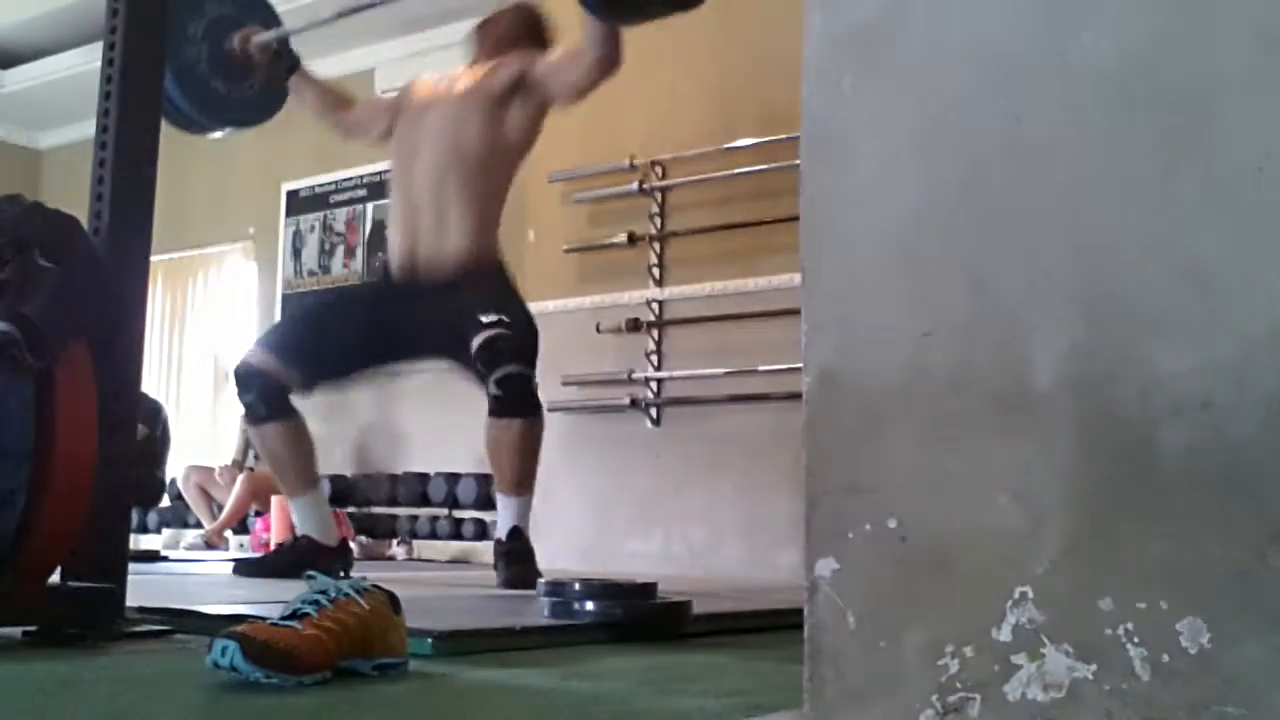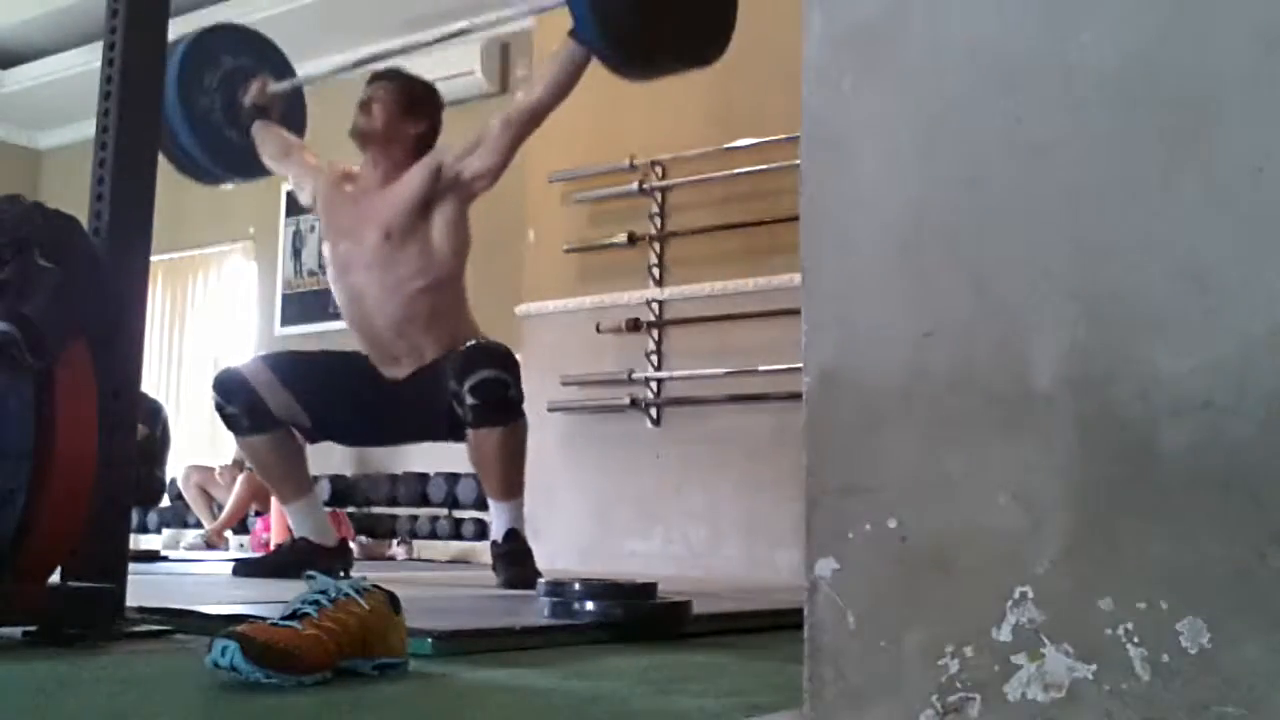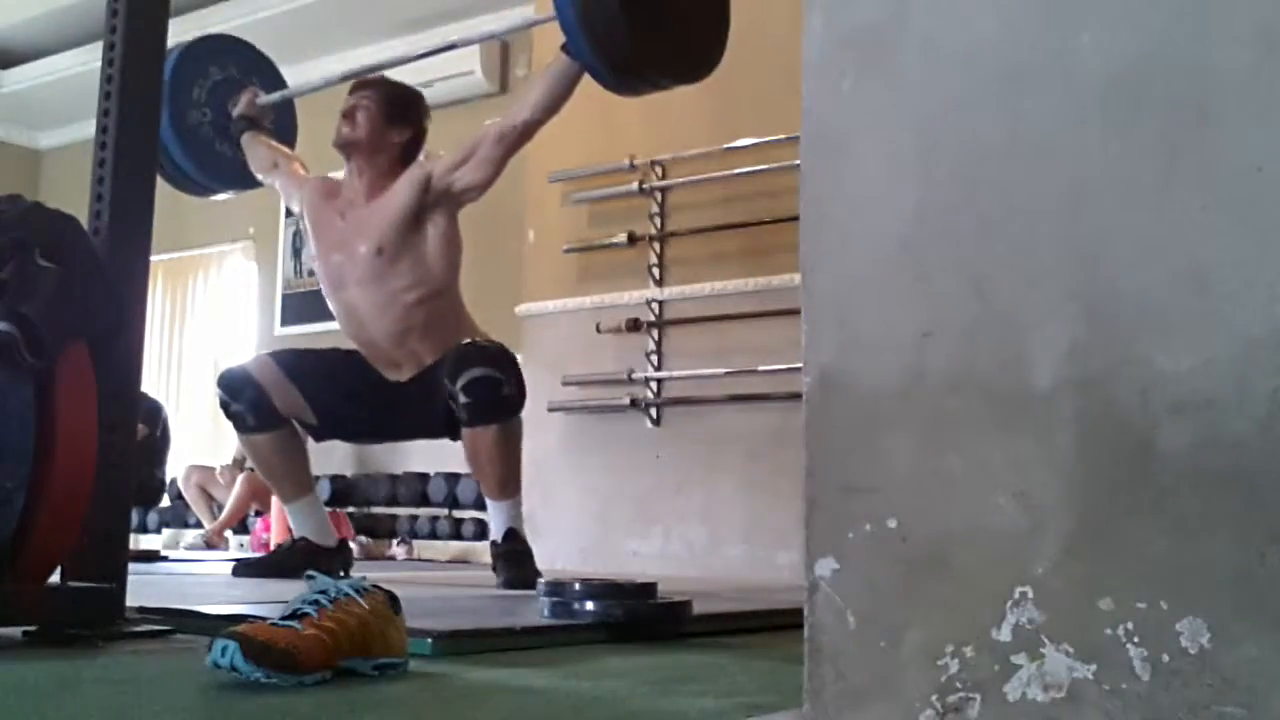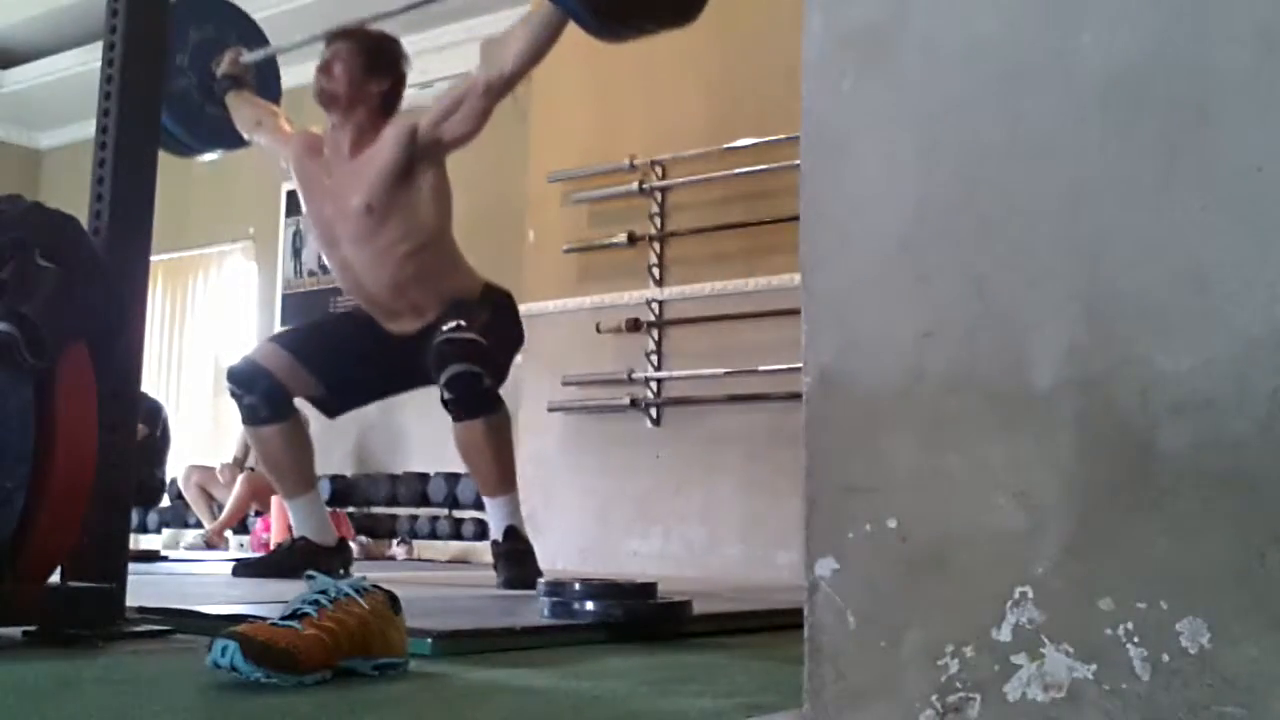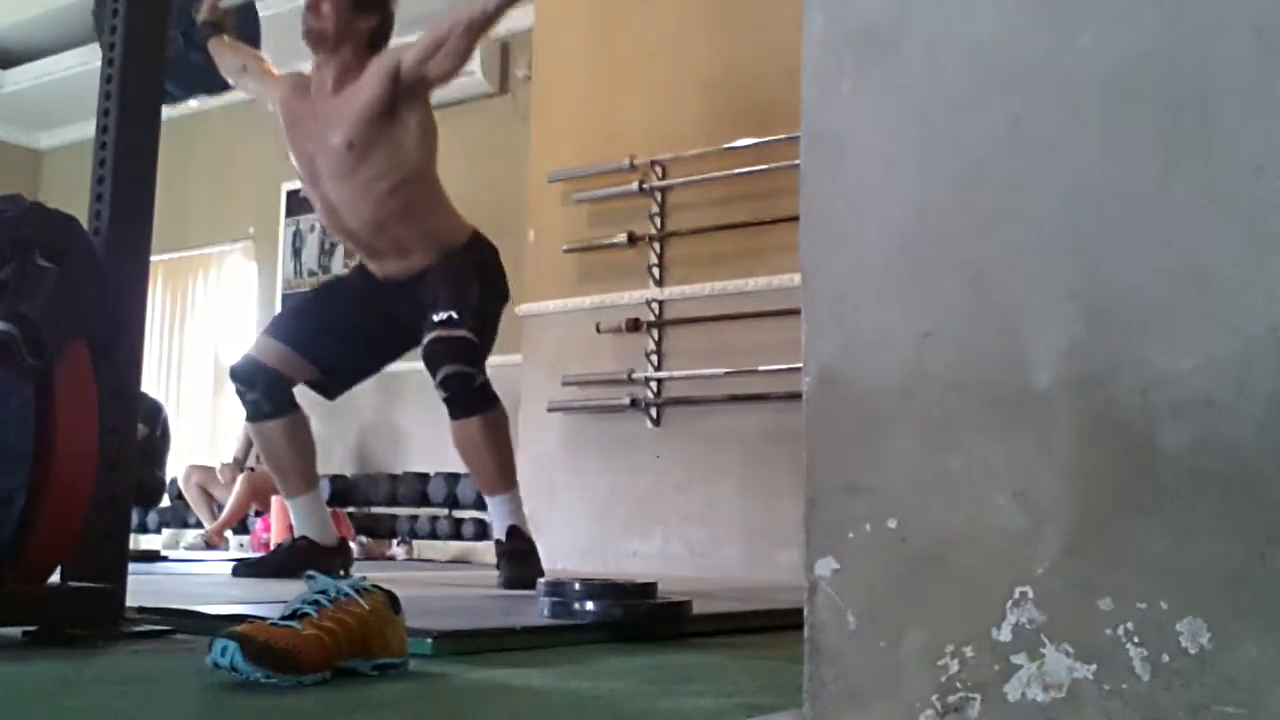
dt=0.3s
person 1, frame 1
left shoulder: (522, 79)
right shoulder: (419, 95)
left elbow: (597, 61)
right elbow: (343, 109)
right wrist: (278, 61)
left hip: (467, 283)
right hip: (397, 295)
left knee: (505, 364)
right knee: (257, 373)
left ankle: (512, 538)
right ankle: (319, 538)
person 1, frame 2
left shoulder: (437, 180)
right shoulder: (331, 190)
left elbow: (525, 111)
right elbow: (282, 151)
left wrist: (584, 36)
right wrist: (258, 113)
left hip: (453, 379)
right hip: (380, 385)
left knee: (485, 376)
right knee: (239, 390)
left ankle: (508, 540)
right ankle: (317, 540)
person 1, frame 3
left shoulder: (426, 190)
right shoulder: (317, 199)
left elbow: (515, 123)
right elbow: (270, 164)
left wrist: (577, 47)
right wrist: (246, 123)
left hip: (463, 375)
right hip: (384, 385)
left knee: (477, 377)
right knee: (245, 388)
left ankle: (509, 543)
right ankle: (318, 543)
person 1, frame 4
left shoulder: (410, 142)
right shoulder: (304, 154)
left elbow: (496, 74)
right elbow: (258, 121)
left hip: (469, 318)
right hip: (385, 329)
left knee: (459, 369)
right knee: (256, 378)
left ankle: (510, 540)
right ankle: (317, 540)
person 1, frame 5
left shoulder: (395, 74)
right shoulder: (290, 94)
right elbow: (240, 64)
left hip: (453, 264)
right hip: (376, 277)
left knee: (454, 365)
right knee: (260, 373)
left ankle: (513, 539)
right ankle: (317, 539)
